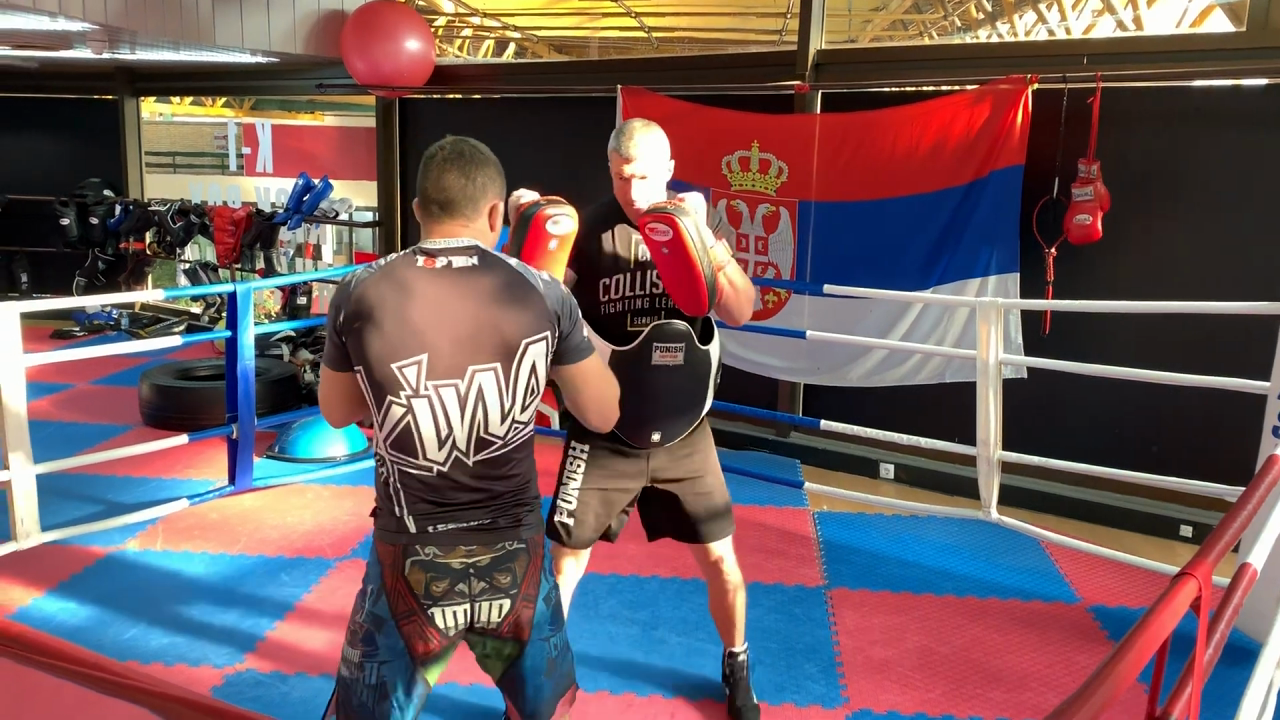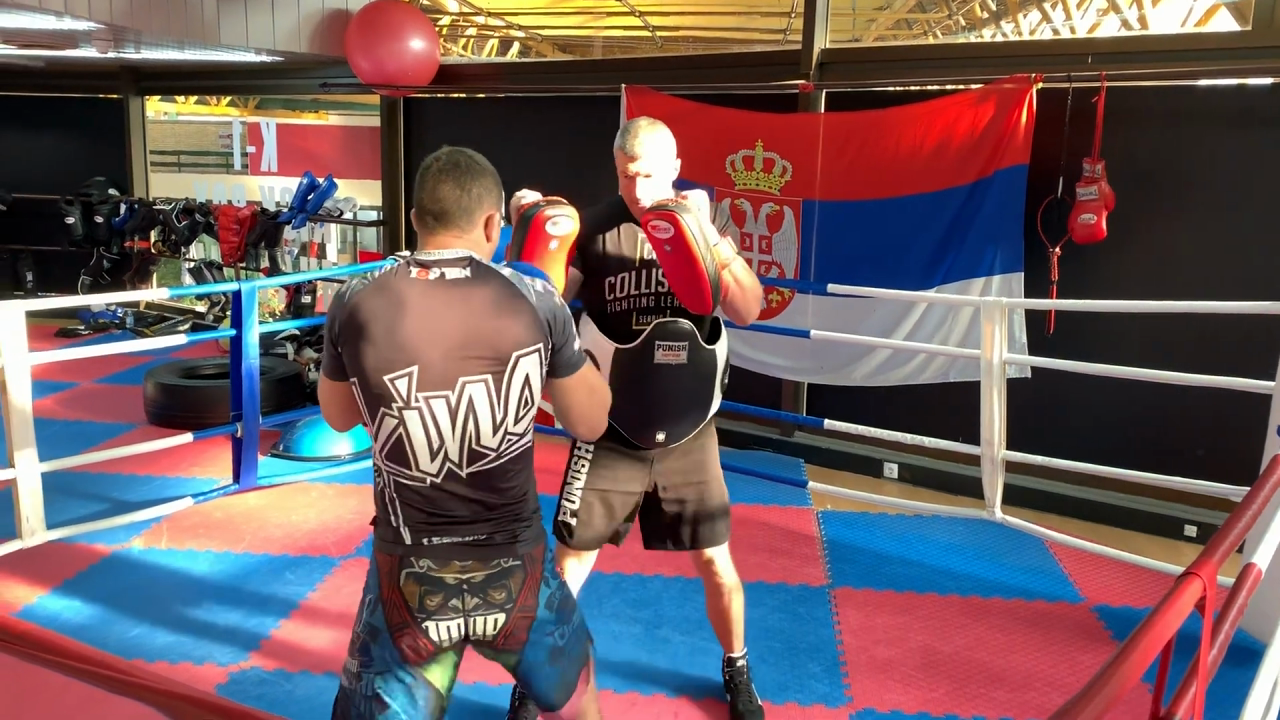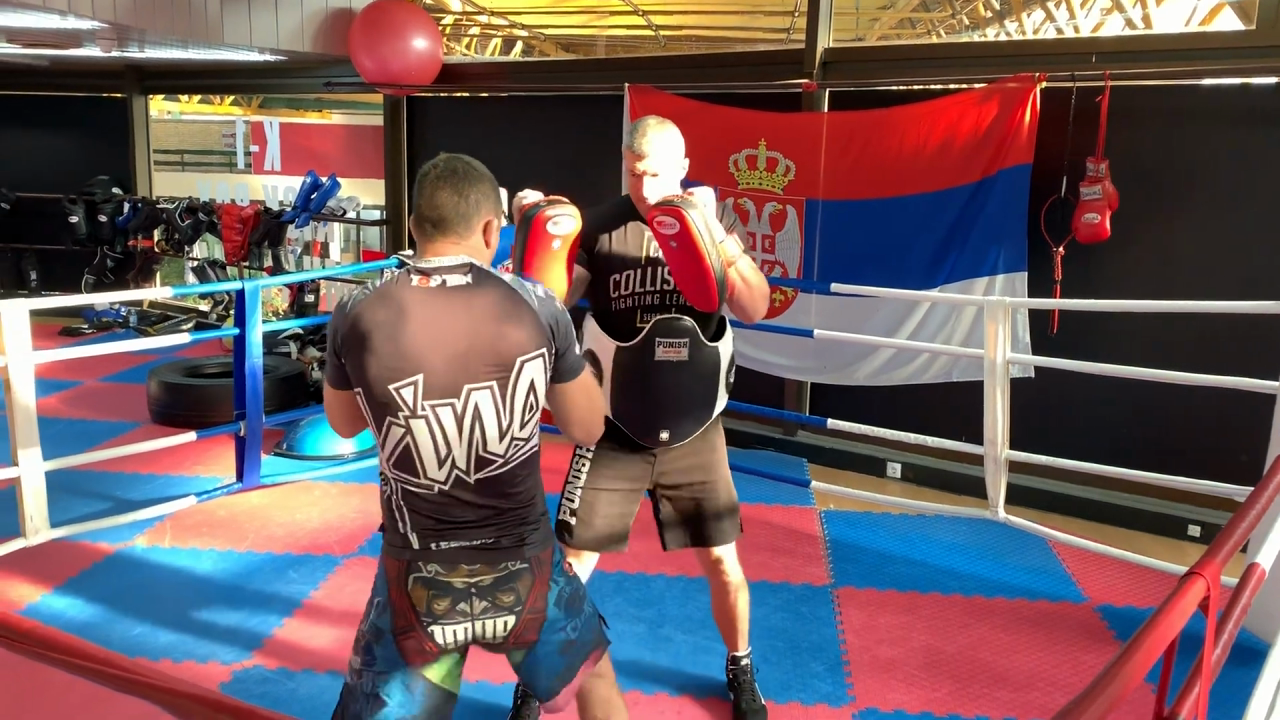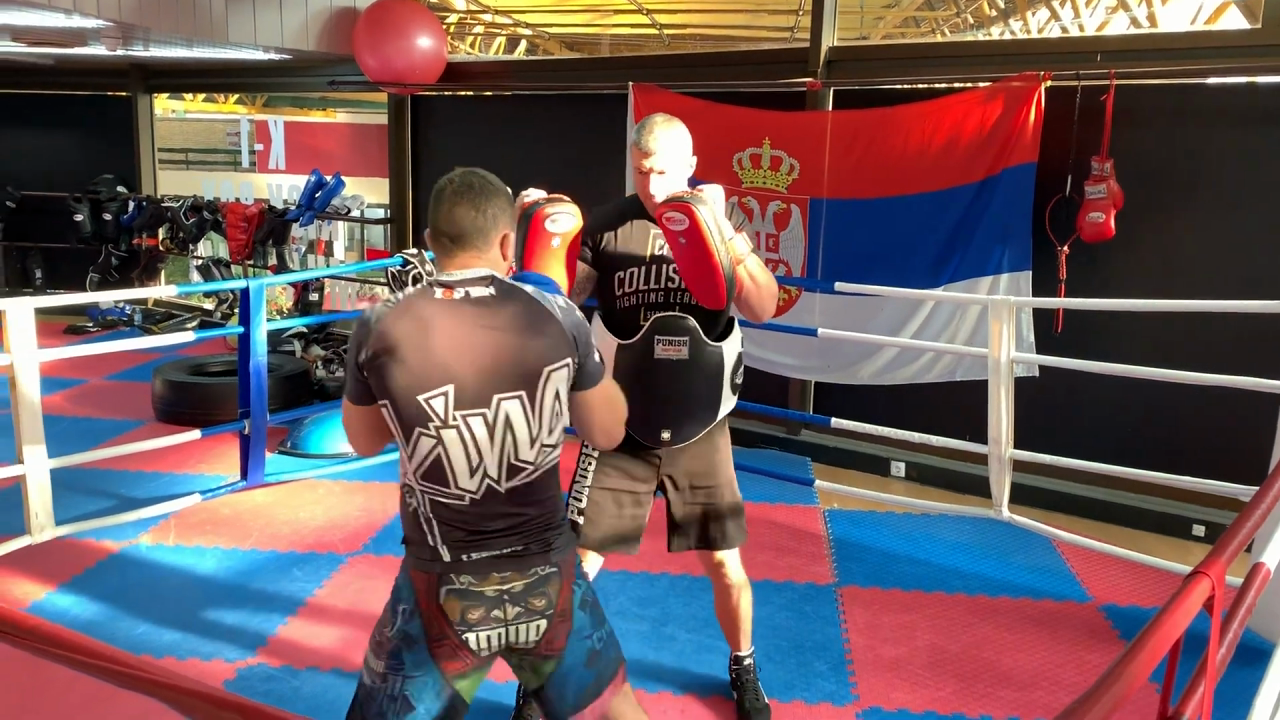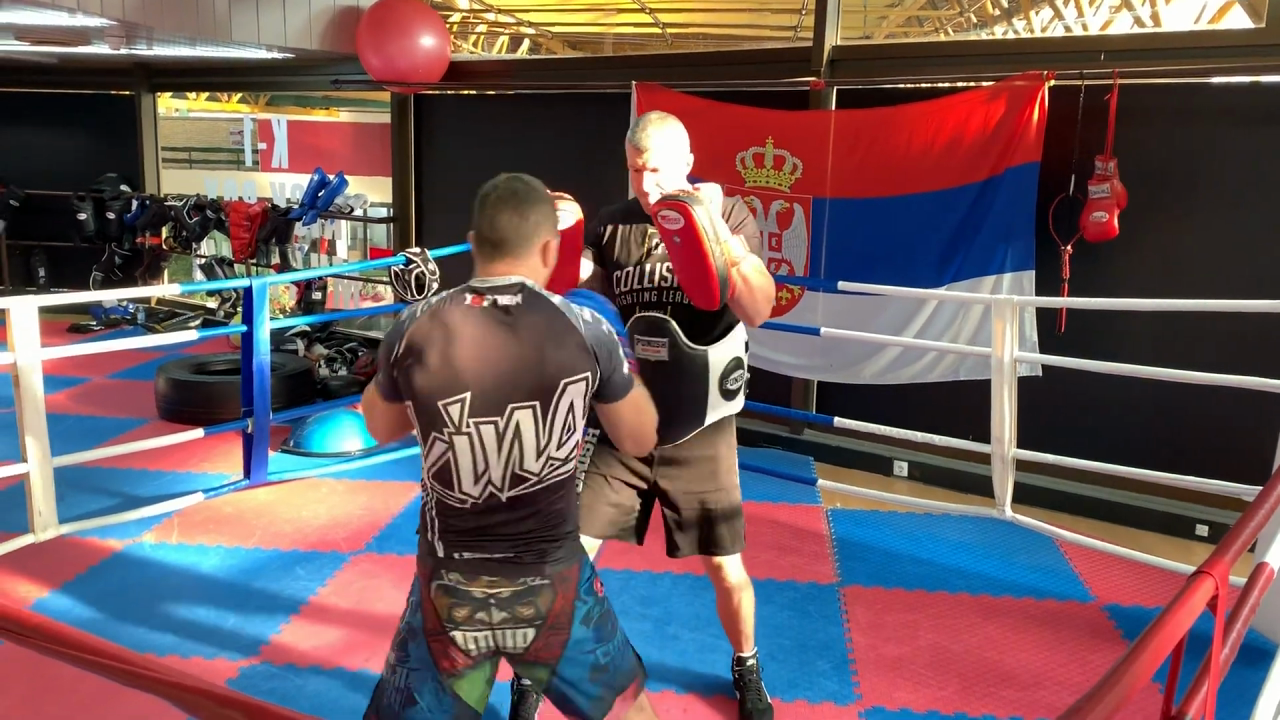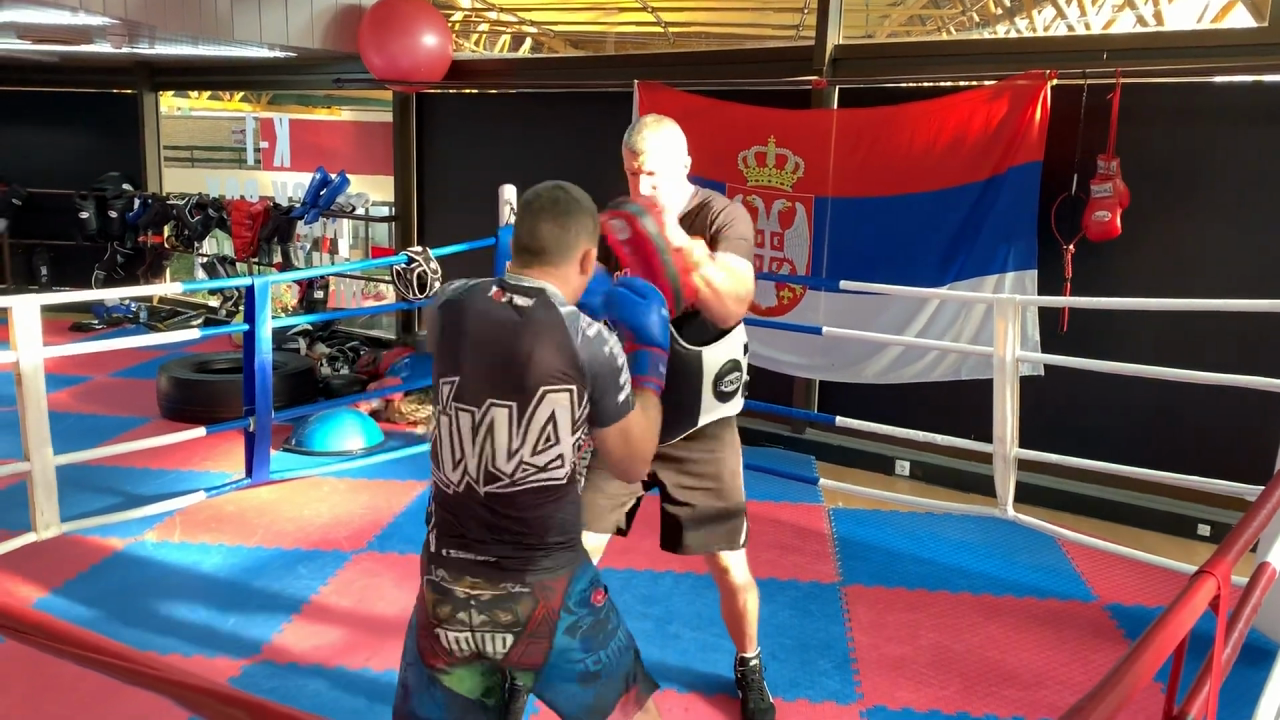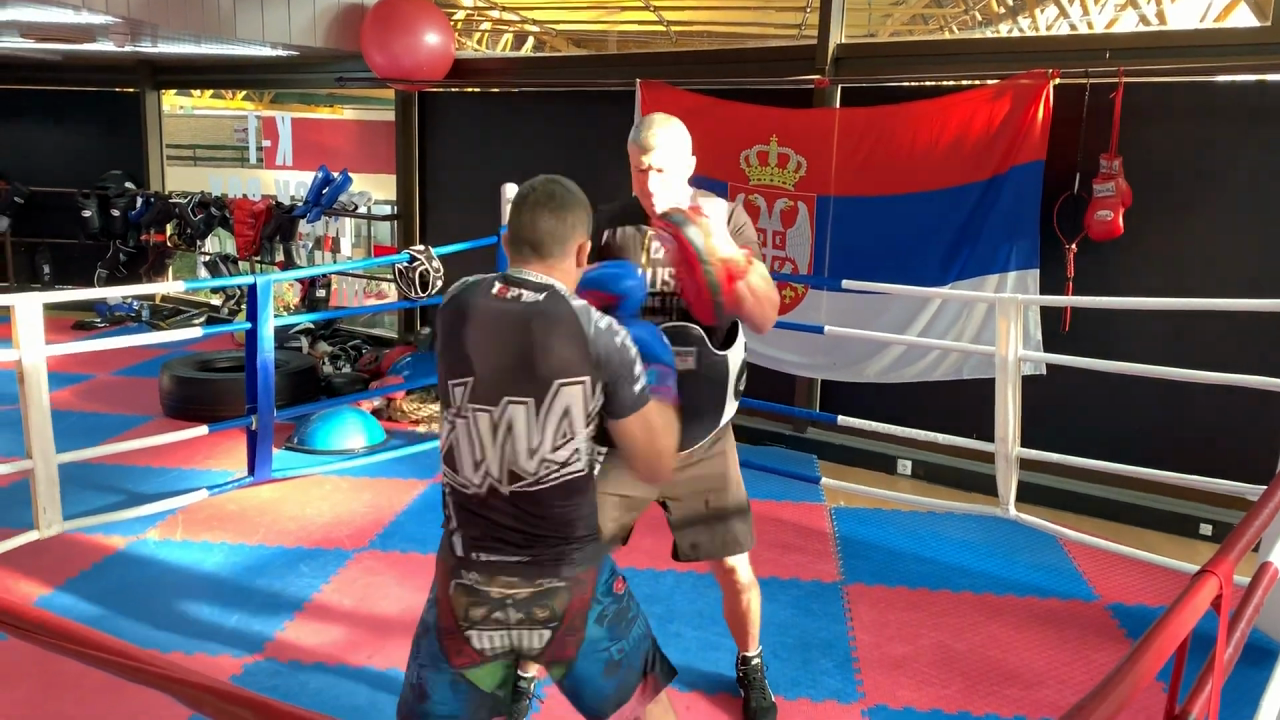
dt=0.1s
person 1, frame 1
left shoulder: (700, 223)
right shoulder: (585, 230)
left elbow: (741, 312)
left wrist: (703, 240)
left hip: (682, 429)
right hip: (603, 429)
left knee: (719, 557)
right knee: (566, 562)
left ankle: (736, 667)
person 1, frame 2
left shoulder: (706, 222)
right shoulder: (591, 229)
left elbow: (747, 310)
left wrist: (708, 239)
left hip: (688, 430)
right hip: (609, 430)
left knee: (715, 562)
right knee: (570, 563)
left ankle: (736, 670)
person 1, frame 3
left shoulder: (714, 222)
right shoulder: (599, 228)
left elbow: (755, 308)
left wrist: (714, 235)
left hip: (694, 429)
right hip: (614, 429)
left knee: (721, 560)
right knee: (573, 562)
left ankle: (740, 670)
person 1, frame 4
left shoulder: (723, 220)
right shoulder: (606, 225)
left elbow: (763, 307)
left wrist: (722, 233)
left hip: (700, 430)
right hip: (620, 429)
left knee: (724, 562)
right knee: (580, 561)
left ankle: (743, 669)
person 1, frame 5
left shoulder: (726, 218)
right shoulder: (612, 224)
left elbow: (756, 305)
left wrist: (724, 238)
left hip: (699, 430)
left knee: (725, 564)
left ankle: (745, 669)
person 1, frame 6
left shoulder: (722, 217)
left elbow: (728, 309)
left wrist: (675, 236)
left hip: (702, 431)
left knee: (728, 566)
left ankle: (749, 668)
person 1, frame 7
left shoulder: (726, 219)
right shoulder: (606, 227)
left elbow: (764, 314)
left wrist: (725, 246)
left hip: (702, 435)
left knee: (734, 567)
left ankle: (749, 668)
person 2, frame 1
left shoulder: (359, 295)
right shoulder: (541, 293)
left elbow: (339, 411)
right elbow: (602, 412)
left hip: (413, 561)
right hip: (512, 553)
person 2, frame 2
left shoulder: (354, 306)
right shoulder: (536, 303)
left elbow: (340, 414)
right elbow: (591, 421)
left hip: (411, 571)
right hip: (512, 563)
person 2, frame 3
left shoulder: (357, 315)
right shoulder: (536, 308)
left elbow: (345, 421)
right elbow: (588, 428)
left hip: (419, 577)
right hip: (520, 566)
person 2, frame 4
left shoulder: (379, 330)
right shoulder: (557, 317)
left elbow: (364, 440)
right elbow: (608, 432)
left hip: (445, 587)
right hip: (543, 571)
person 2, frame 5
left shoulder: (416, 326)
right shoulder: (586, 332)
left elbow: (384, 425)
right elbow: (641, 439)
left hip: (448, 588)
right hip: (552, 581)
person 2, frame 6
left shoulder: (451, 307)
right shoulder: (589, 342)
right elbow: (631, 465)
right wrist: (648, 362)
left hip: (450, 583)
right hip: (547, 586)
person 2, frame 7
left shoulder: (458, 306)
right shoulder: (599, 335)
right elbow: (658, 464)
right wrist: (660, 380)
left hip: (472, 582)
right hip: (570, 581)
